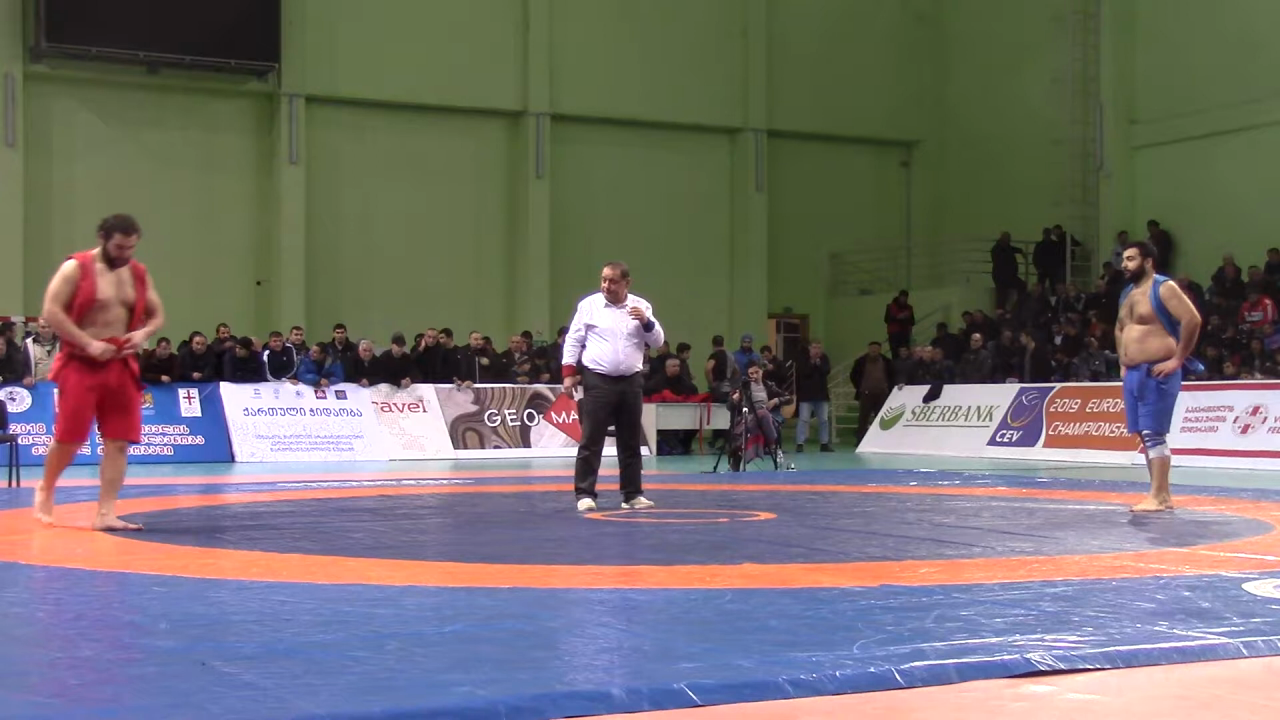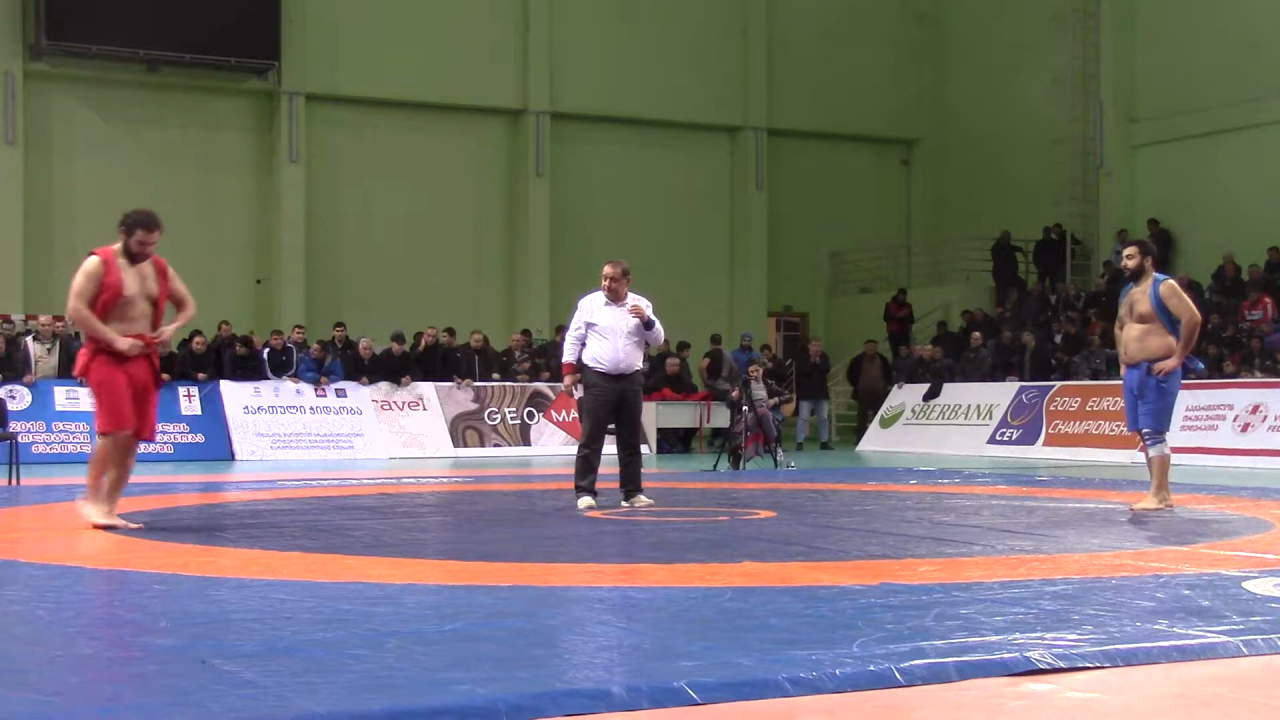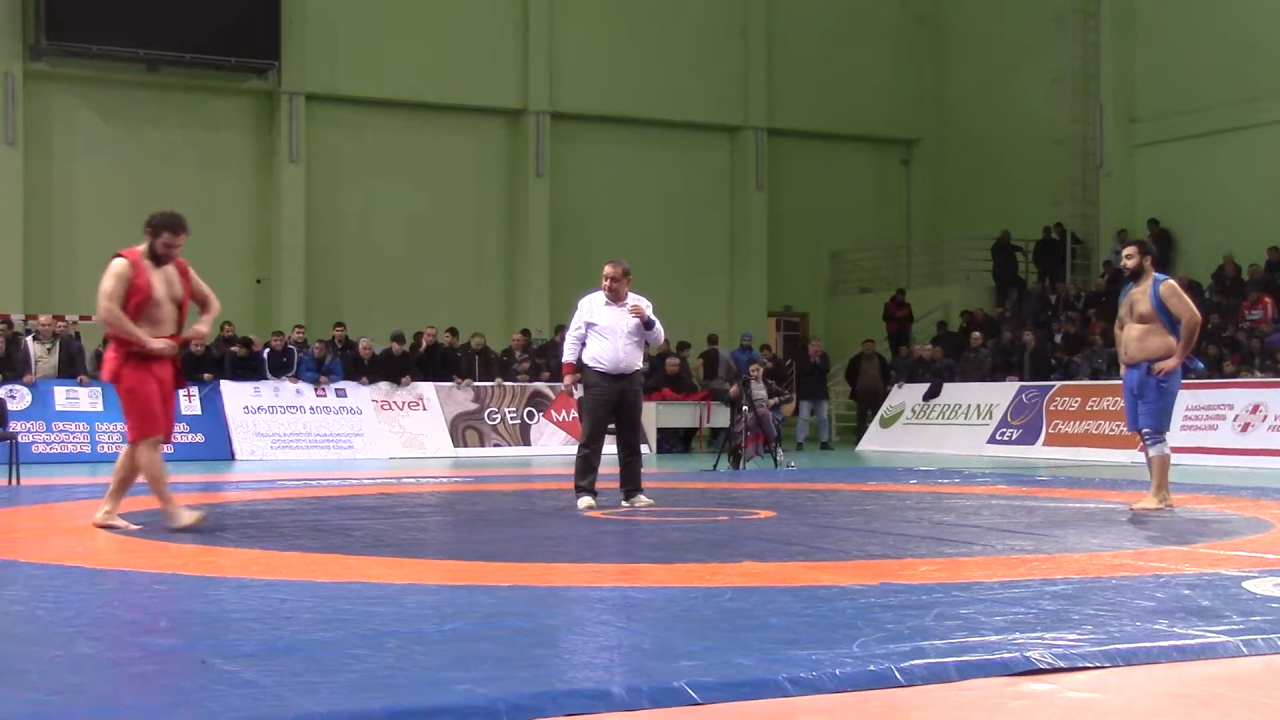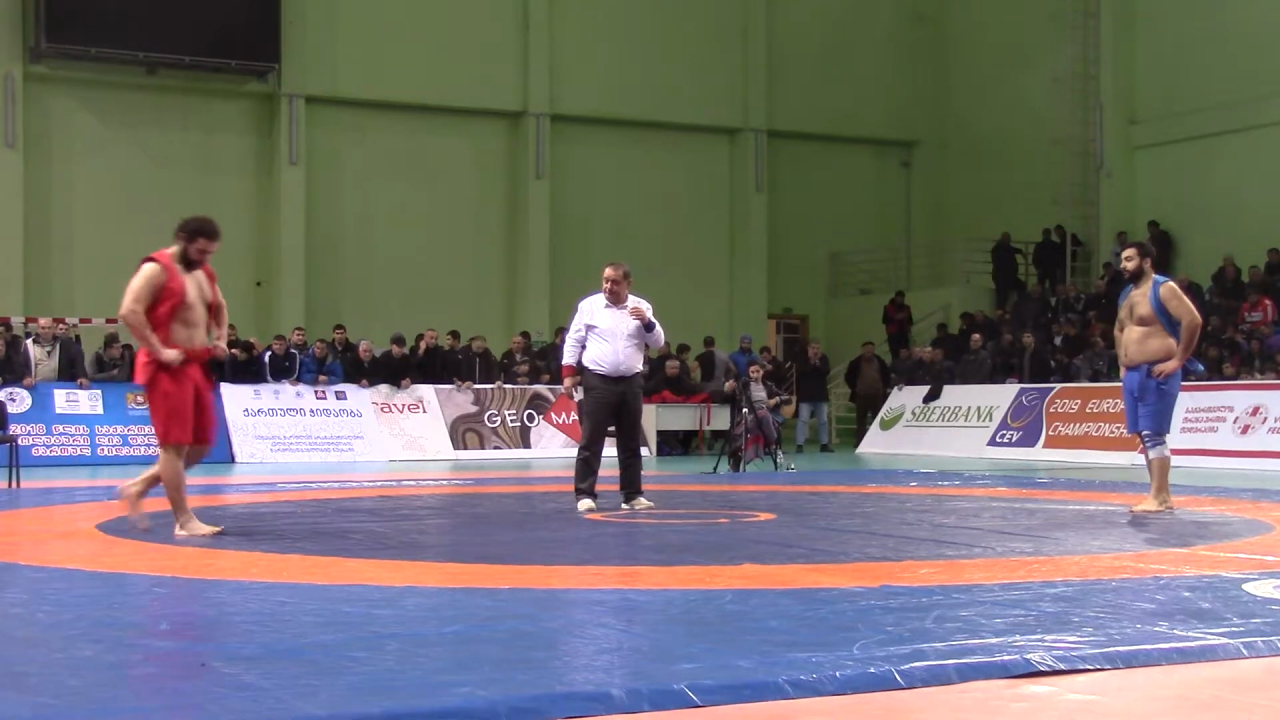
dt=0.2s
person 1, frame 1
left shoulder: (139, 274)
right shoulder: (76, 268)
left elbow: (157, 315)
right elbow: (51, 311)
left wrist: (143, 333)
right wrist: (88, 343)
left hip: (121, 365)
right hip: (80, 363)
left knee: (120, 442)
right knee: (69, 437)
left ankle: (107, 514)
right ankle: (45, 491)
person 1, frame 2
left shoulder: (160, 269)
right shoulder: (98, 264)
left elbow: (188, 306)
right elbow: (75, 309)
left wrist: (172, 328)
right wrist: (115, 339)
left hip: (144, 360)
right hip: (105, 358)
left knee: (132, 440)
right knee: (116, 431)
left ankle: (108, 510)
right ankle: (91, 497)
person 1, frame 3
left shoulder: (181, 270)
right shoulder: (124, 266)
left elbow: (211, 302)
right elbow: (107, 313)
left wrist: (205, 323)
right wrist: (148, 342)
left hip: (166, 363)
right hip: (133, 362)
left knee: (141, 441)
right knee: (149, 438)
left ankle: (108, 510)
right ankle: (173, 511)
person 1, frame 4
left shoulder: (206, 274)
right shoulder: (157, 269)
left elbow: (220, 310)
right elbow: (129, 312)
left wrist: (221, 337)
right wrist: (160, 351)
left hip: (196, 366)
right hip: (166, 368)
left knee: (201, 445)
right knee: (176, 445)
left ankle: (136, 490)
right ankle: (184, 520)
person 2, frame 1
left shoulder: (1164, 288)
right shoulder: (1128, 293)
left elbow: (1192, 319)
right elbow: (1120, 329)
left wrist: (1178, 359)
right wrist: (1123, 362)
left hip: (1157, 373)
right hip: (1132, 374)
left knee: (1154, 434)
right knee: (1145, 435)
left ankle: (1157, 496)
right ankle: (1163, 494)
person 2, frame 2
left shoulder: (1163, 287)
right shoulder: (1127, 292)
left elbow: (1192, 318)
right elbow: (1119, 327)
left wrist: (1178, 358)
right wrist: (1123, 361)
left hip: (1157, 372)
right hip: (1132, 372)
left knee: (1153, 433)
right knee: (1144, 433)
left ankle: (1157, 495)
right ankle: (1163, 493)
person 2, frame 3
left shoulder: (1163, 287)
right shoulder: (1127, 292)
left elbow: (1192, 318)
right elbow: (1119, 327)
left wrist: (1178, 358)
right wrist: (1123, 361)
left hip: (1156, 372)
right hip: (1132, 372)
left knee: (1153, 432)
right knee: (1144, 433)
left ankle: (1156, 494)
right ankle: (1163, 493)
person 2, frame 4
left shoulder: (1164, 288)
right shoulder: (1127, 294)
left elbow: (1193, 320)
right elbow: (1119, 330)
left wrist: (1178, 360)
right wrist: (1122, 363)
left hip: (1156, 374)
right hip: (1132, 374)
left knee: (1154, 435)
right knee: (1144, 436)
left ankle: (1157, 496)
right ankle: (1163, 495)
person 3, frame 1
left shoulder: (641, 306)
right shoulder: (589, 305)
left elbow: (658, 341)
right elbow: (574, 340)
left wrist: (646, 322)
right wrist: (568, 372)
left hip: (631, 382)
right hip: (598, 381)
left knee: (631, 442)
right knee: (591, 440)
left ankle: (632, 494)
right ankle: (585, 493)
person 3, frame 2
left shoulder: (641, 304)
right shoulder: (589, 303)
left elbow: (658, 340)
right elbow: (573, 338)
left wrist: (646, 320)
right wrist: (568, 371)
left hip: (631, 381)
right hip: (598, 380)
left knee: (631, 441)
right knee: (591, 439)
left ankle: (632, 492)
right ankle: (585, 492)
person 3, frame 3
left shoulder: (641, 304)
right shoulder: (589, 303)
left elbow: (658, 340)
right elbow: (573, 338)
left wrist: (646, 320)
right wrist: (569, 370)
left hip: (631, 380)
right hip: (598, 380)
left knee: (631, 440)
right knee: (591, 439)
left ankle: (632, 492)
right ankle: (585, 492)
person 3, frame 4
left shoulder: (641, 306)
right shoulder: (589, 305)
left elbow: (658, 342)
right elbow: (573, 341)
left wrist: (647, 322)
right wrist: (569, 373)
left hip: (631, 383)
right hip: (598, 382)
left knee: (631, 443)
right knee: (591, 442)
left ankle: (632, 494)
right ankle: (585, 494)
